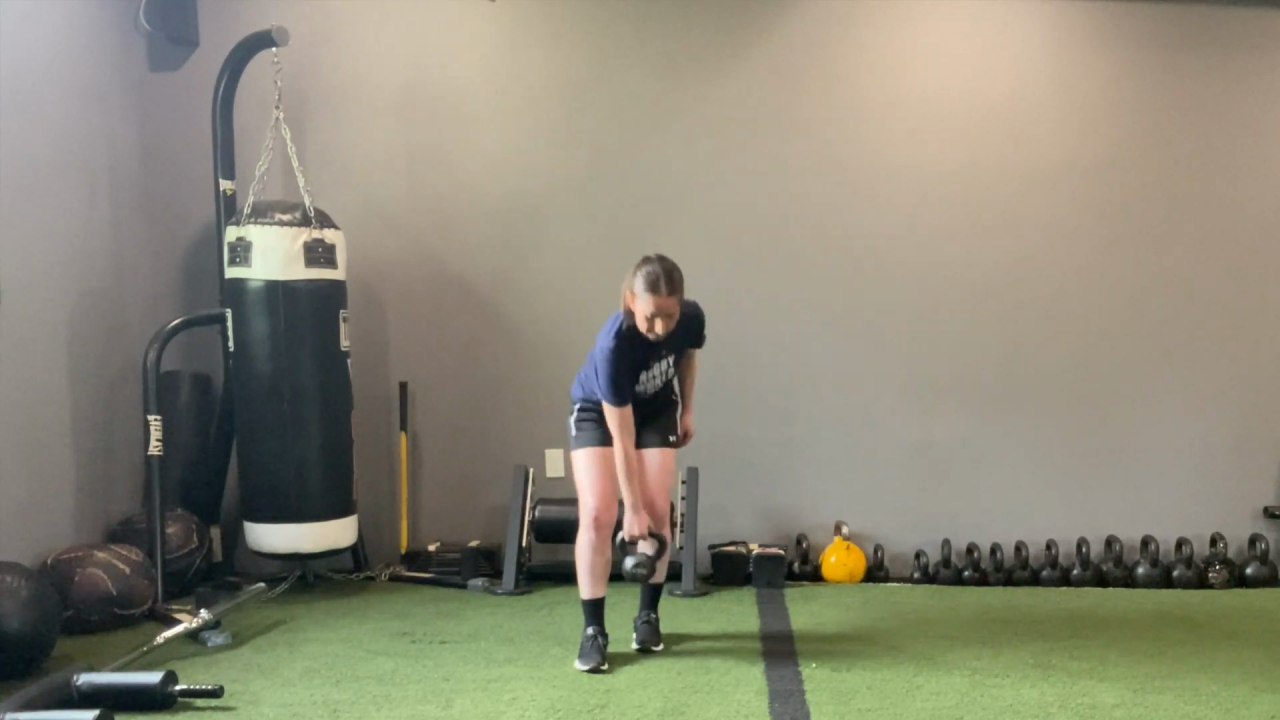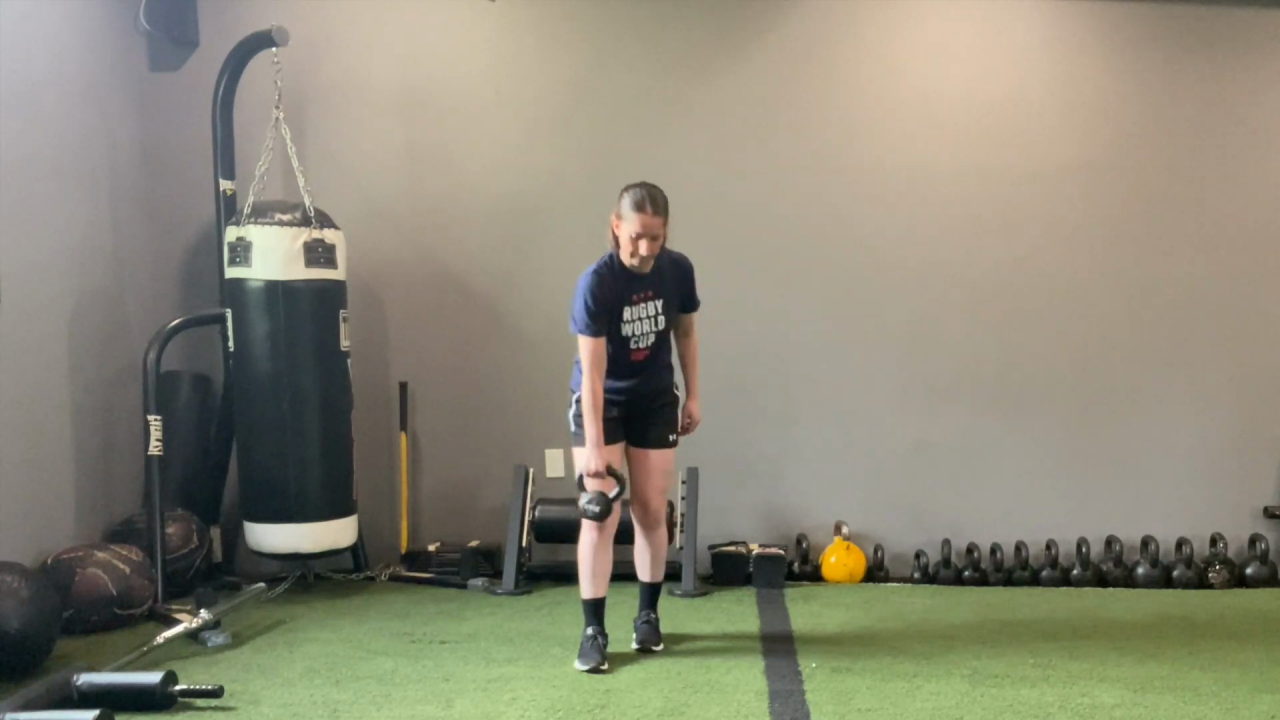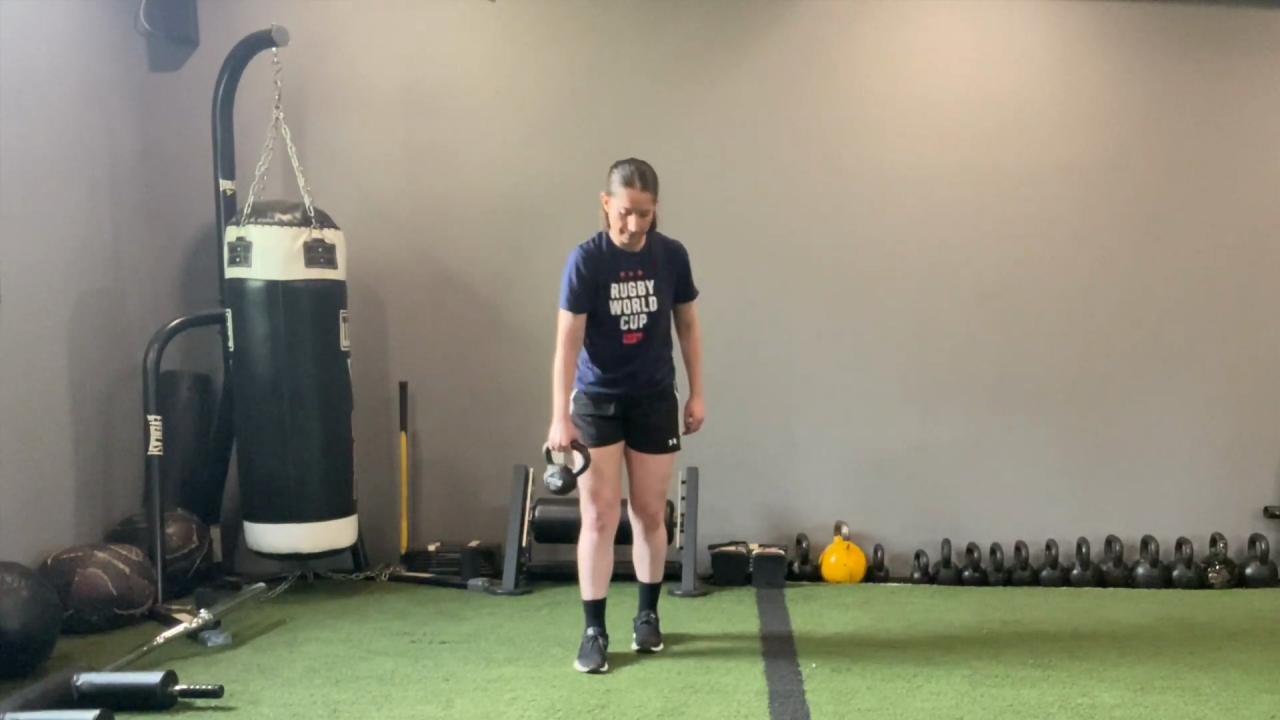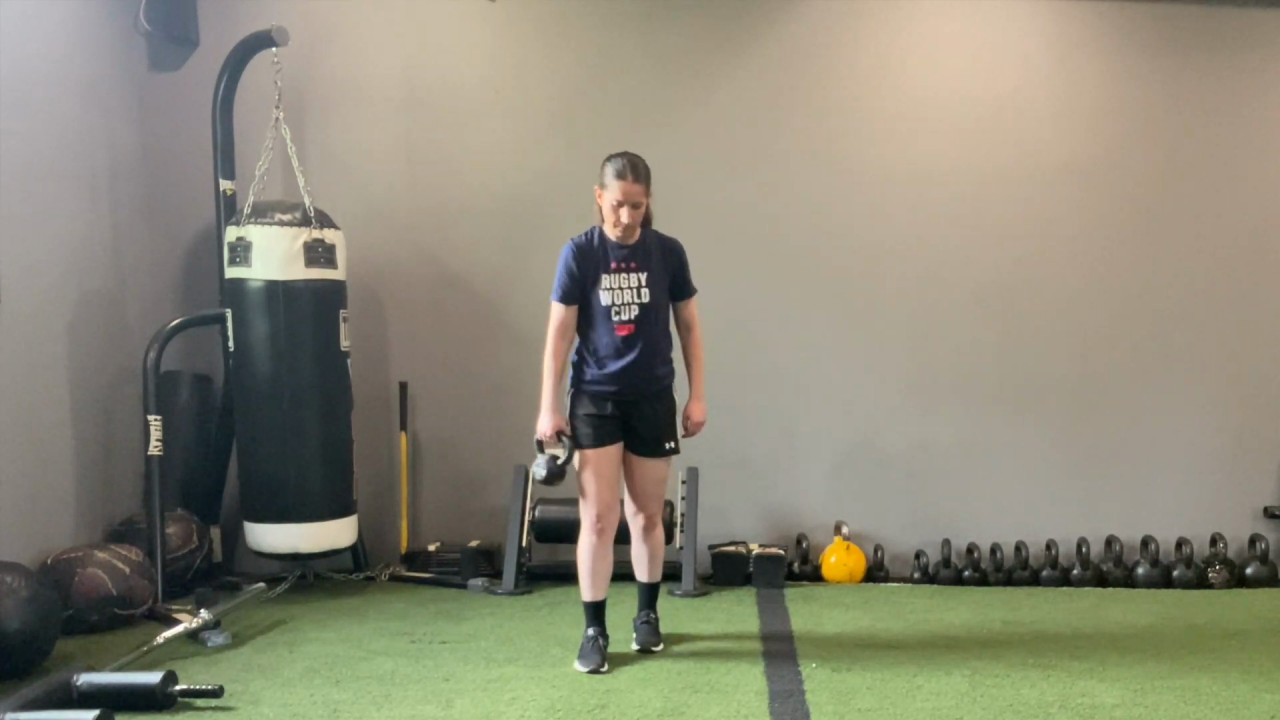
dt=0.4s
person 1, frame 1
left shoulder: (692, 317)
right shoulder: (614, 344)
right elbow: (623, 443)
left wrist: (686, 410)
right wrist: (633, 509)
left hip: (656, 410)
right hip: (596, 411)
left knee: (657, 511)
right knee: (598, 515)
left ankle: (648, 616)
right ankle: (593, 630)
person 1, frame 2
left shoulder: (678, 269)
right shoulder: (596, 281)
left elbow: (685, 332)
right elbow: (592, 371)
left wrist: (691, 394)
right wrist: (595, 447)
left hip: (655, 401)
right hip: (600, 400)
left knee: (652, 511)
right knee: (598, 514)
left ankle: (648, 615)
right ankle: (593, 630)
person 1, frame 3
left shoulder: (672, 256)
right shoulder: (586, 259)
left elbow: (687, 326)
right elbow: (568, 342)
left wrist: (697, 393)
right wrist: (561, 417)
left hip: (655, 399)
right hip: (597, 400)
left knee: (650, 514)
right knee: (599, 517)
left ankle: (647, 616)
right ankle: (594, 631)
person 1, frame 4
left shoulder: (668, 252)
right shoulder: (579, 253)
left elbow: (688, 326)
right elbow: (559, 333)
left wrist: (697, 396)
right wrist: (548, 406)
left hip: (652, 399)
right hip: (594, 400)
left knee: (647, 515)
right knee: (598, 517)
left ankle: (647, 615)
right ankle: (594, 631)
